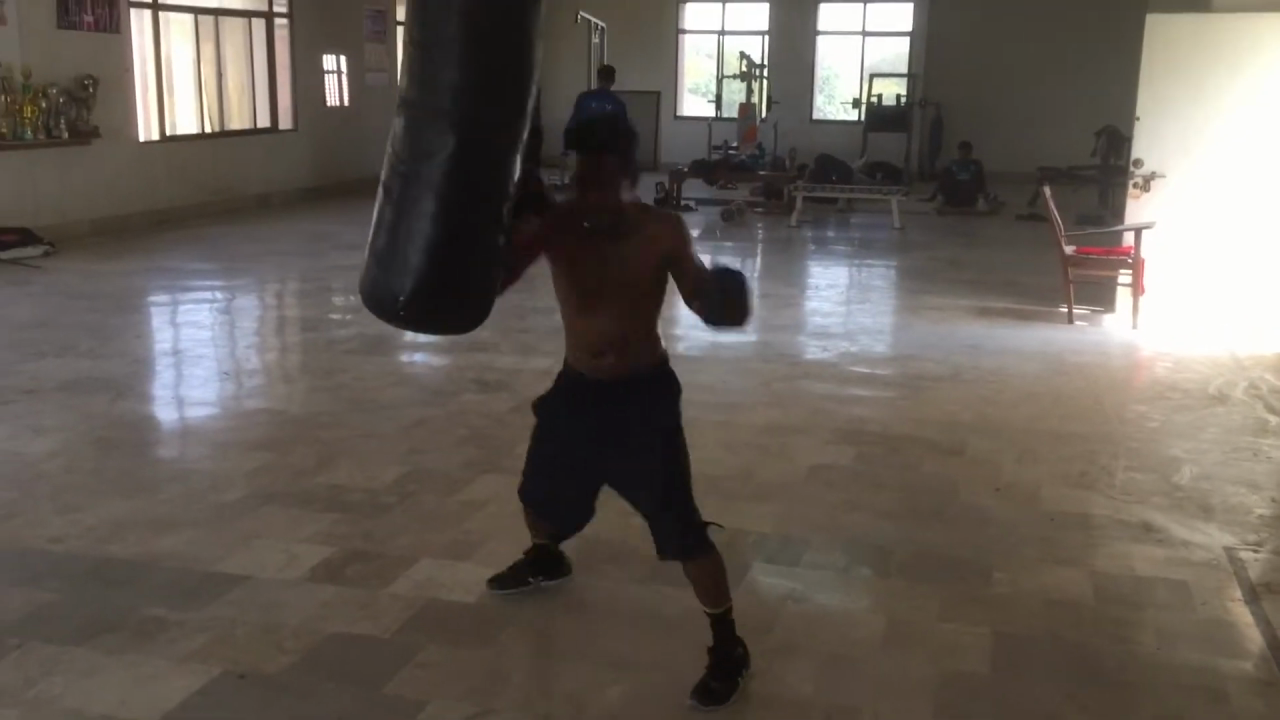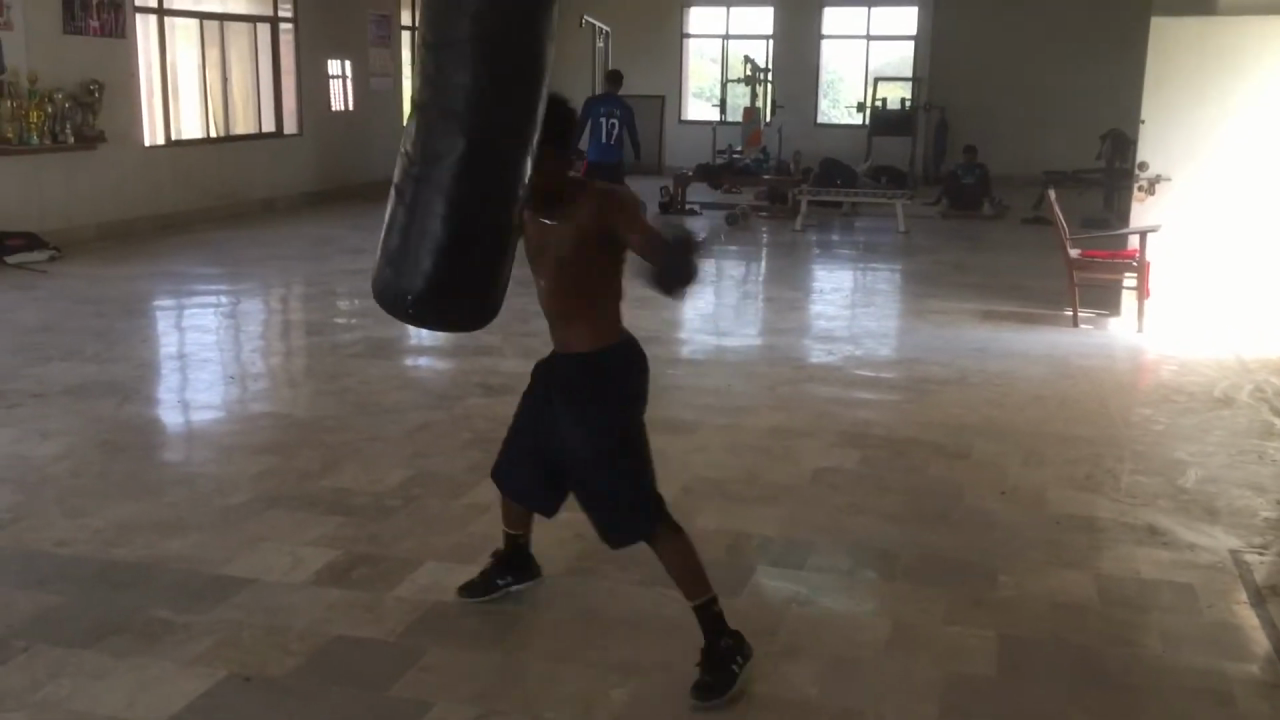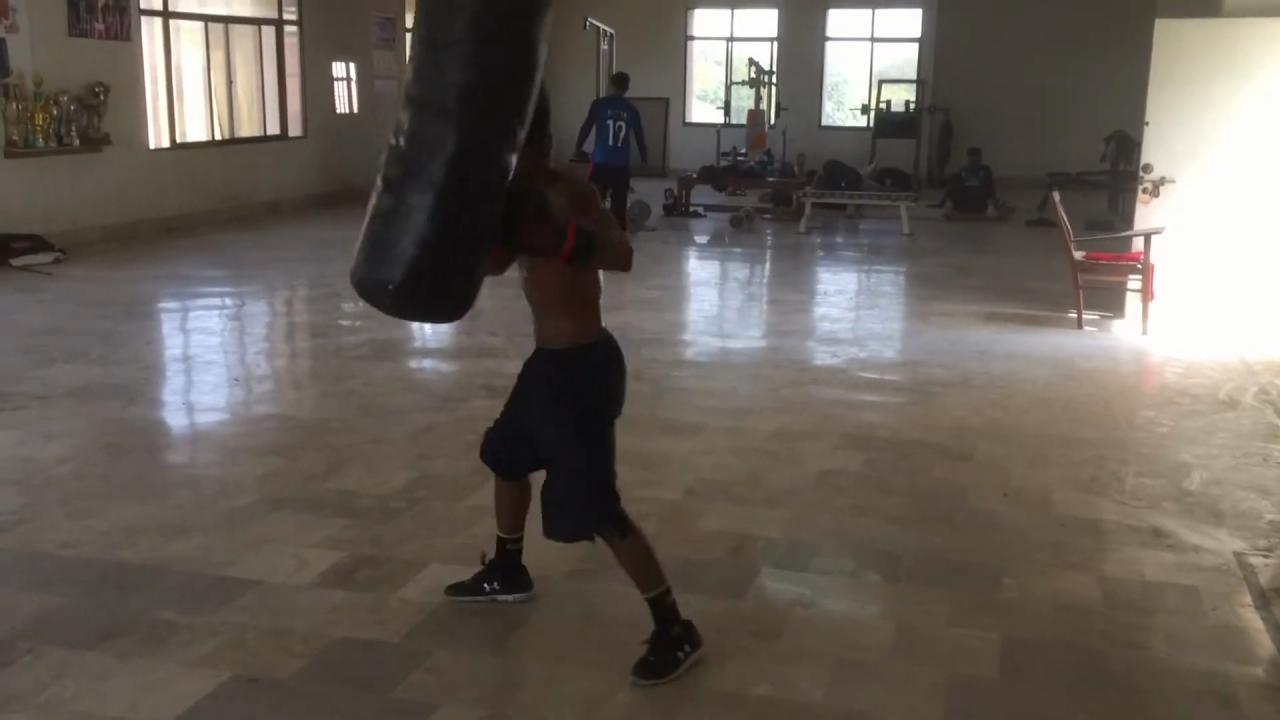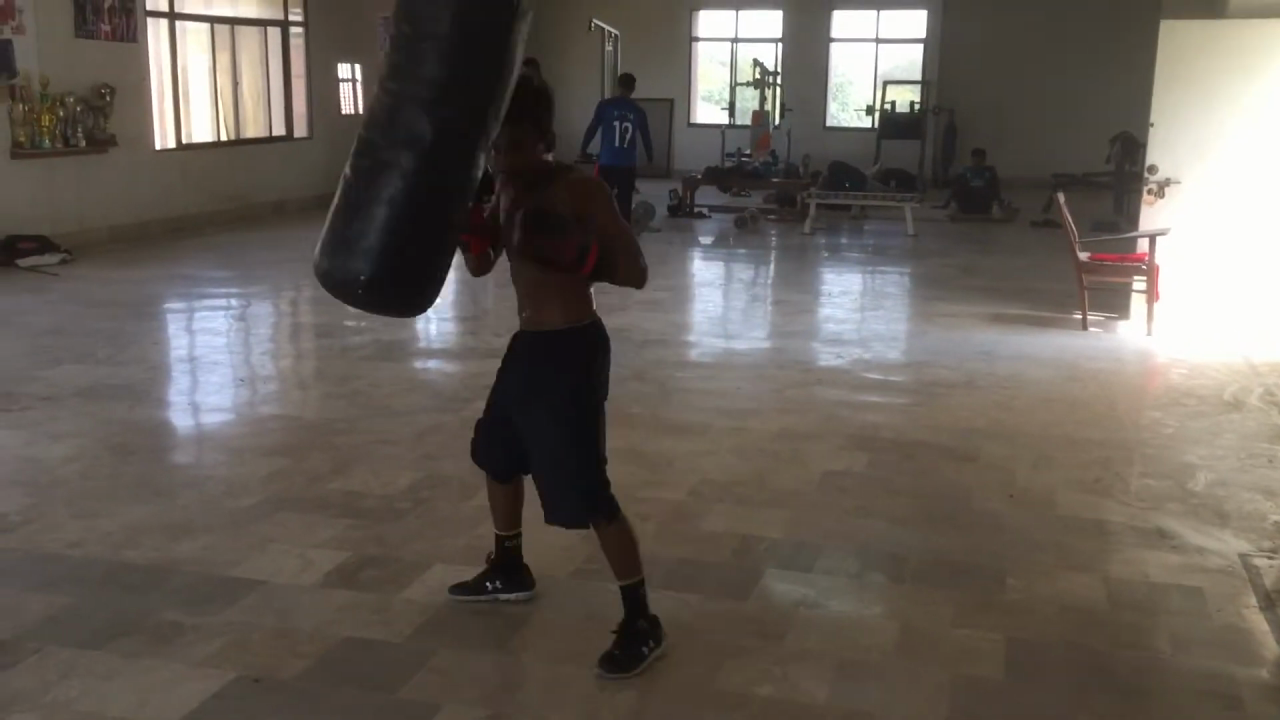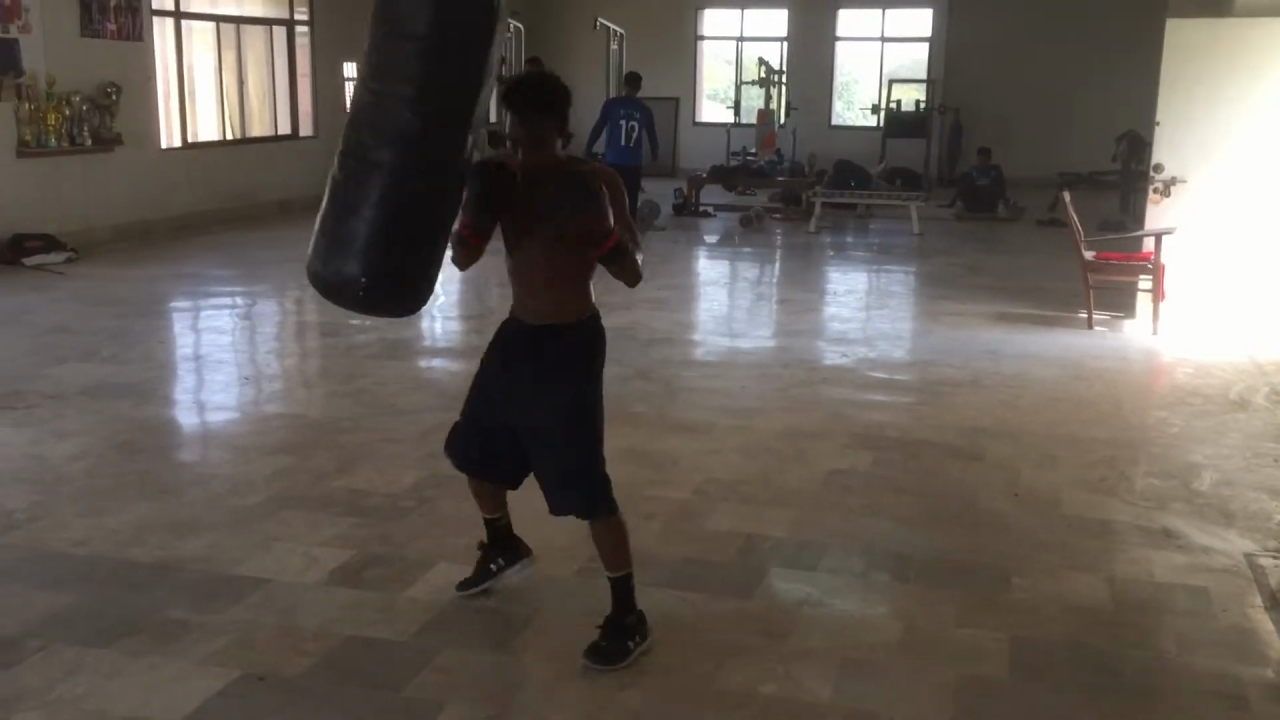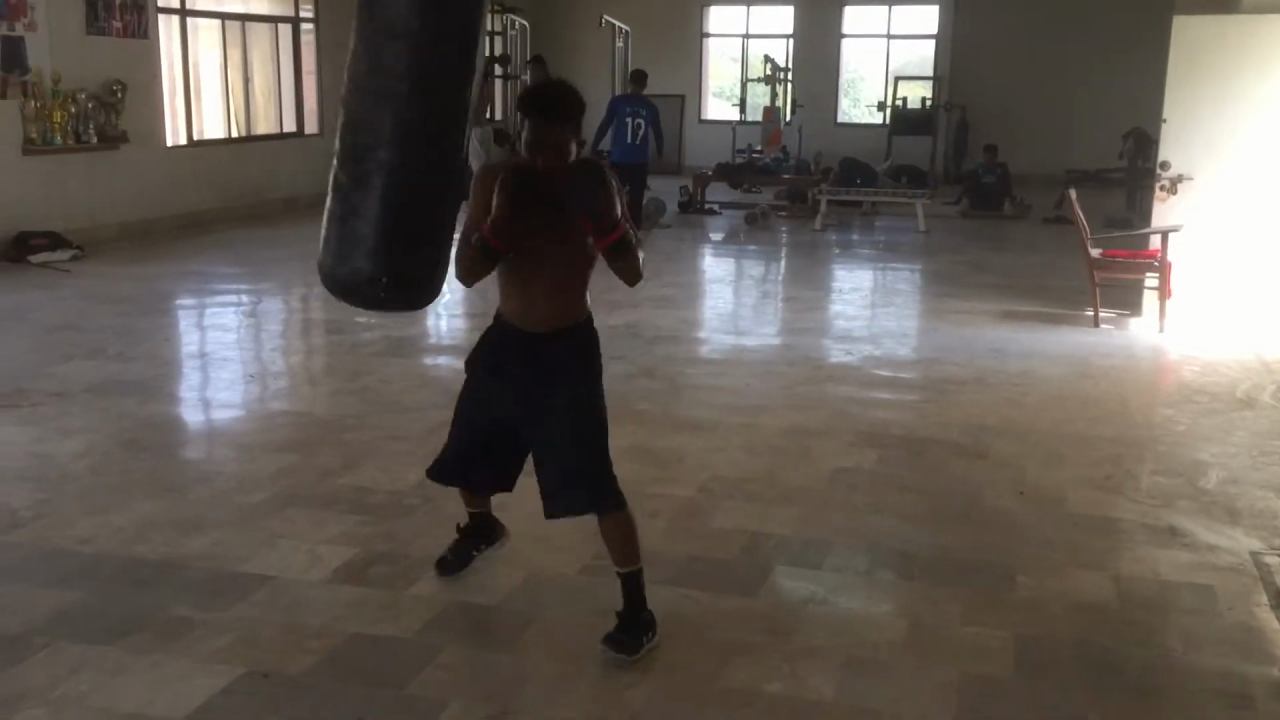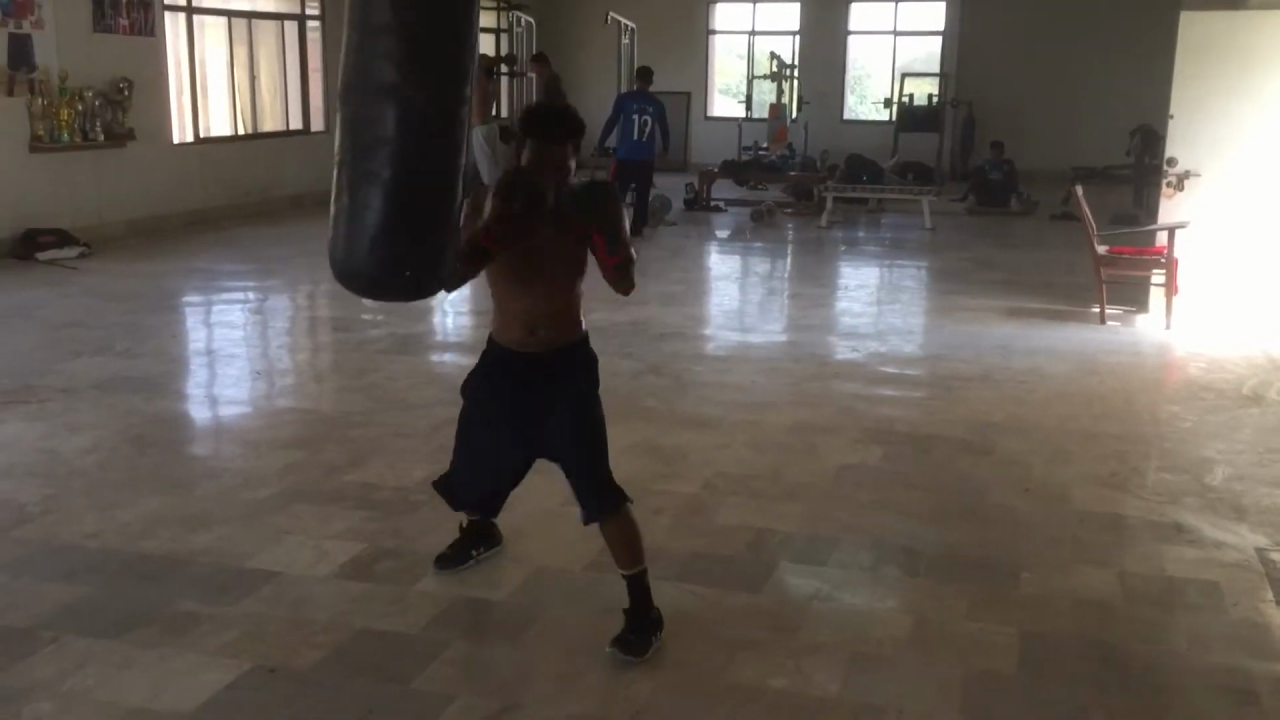
dt=0.1s
person 1, frame 1
left shoulder: (661, 229)
right shoulder: (552, 222)
left elbow: (706, 304)
left wrist: (722, 289)
right wrist: (511, 228)
left hip: (647, 390)
right hip: (578, 389)
left knee: (678, 526)
right knee: (543, 494)
left ankle: (728, 649)
right ankle: (544, 559)
person 1, frame 2
left shoulder: (602, 202)
right shoulder: (528, 204)
left elbow: (660, 255)
left wrist: (677, 255)
left hip: (607, 371)
right hip: (562, 366)
left knee: (637, 510)
right knee: (518, 471)
left ankle: (722, 639)
right ankle: (513, 563)
person 1, frame 3
left shoulder: (570, 195)
right shoulder: (515, 198)
left elbow: (621, 256)
right elbow: (495, 264)
left wrist: (547, 238)
right wrist: (504, 239)
left hip: (586, 368)
right hip: (549, 359)
left knee: (593, 507)
right knee: (505, 457)
left ankle: (673, 629)
right ankle: (507, 571)
person 1, frame 4
left shoulder: (581, 190)
right shoulder: (506, 183)
left elbow: (636, 275)
right elbow: (478, 264)
left wrist: (571, 252)
right wrist: (473, 224)
left hip: (576, 349)
right hip: (528, 343)
left knee: (585, 493)
right knee: (497, 455)
left ankle: (640, 623)
right ankle: (508, 570)
person 1, frame 5
left shoulder: (596, 182)
right shoulder: (501, 177)
left elbow: (632, 275)
right elbow: (462, 260)
left wrist: (600, 229)
right wrist: (477, 210)
left hip: (572, 343)
right hip: (516, 335)
left knee: (585, 485)
right knee: (473, 450)
left ankle: (627, 616)
right ankle: (503, 544)
person 1, frame 6
left shoulder: (593, 186)
right shoulder: (497, 180)
left elbow: (632, 274)
right elbow: (469, 274)
left wrist: (608, 223)
right wrist: (504, 217)
left hip: (571, 350)
right hip: (506, 344)
left knee: (593, 486)
right knee: (463, 459)
left ankle: (637, 610)
right ankle: (481, 527)
person 1, frame 7
left shoulder: (587, 207)
right shoulder: (500, 199)
left elbow: (624, 285)
right elbow: (450, 277)
left wrist: (610, 236)
right wrist: (494, 224)
left hip: (567, 364)
right hip: (503, 364)
left knee: (599, 492)
right knee: (470, 475)
left ankle: (643, 610)
right ankle: (479, 531)
